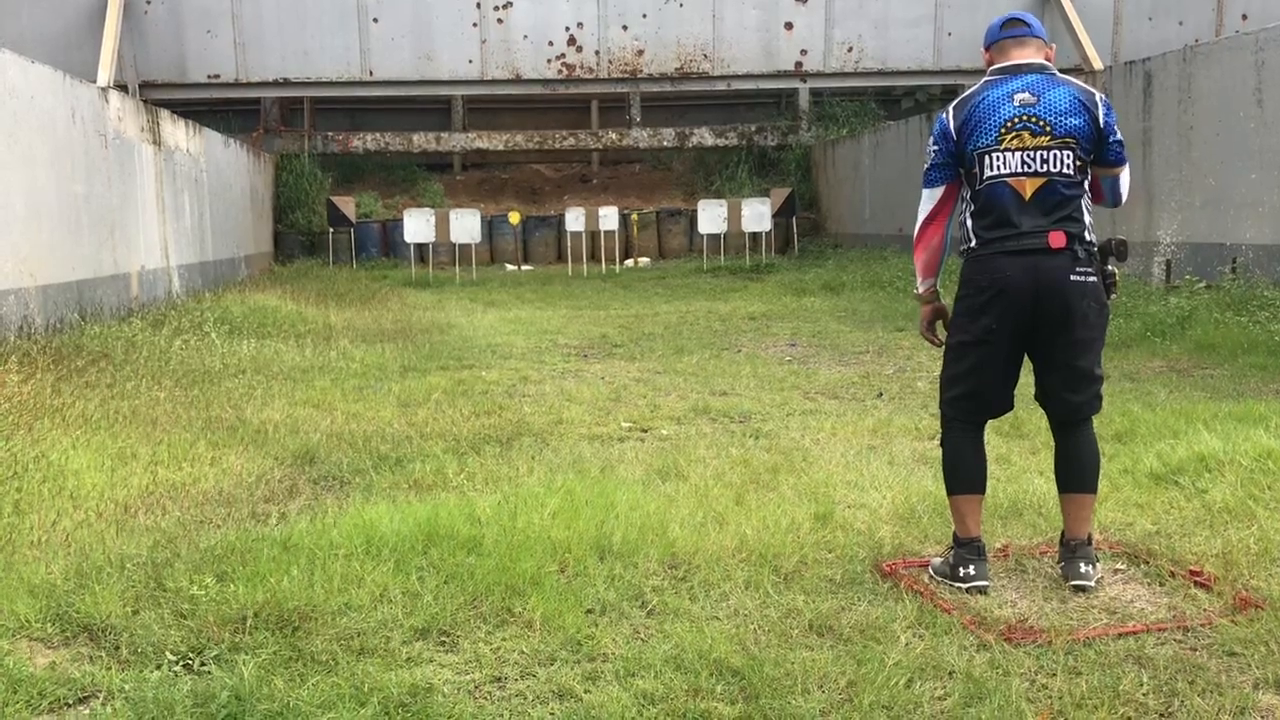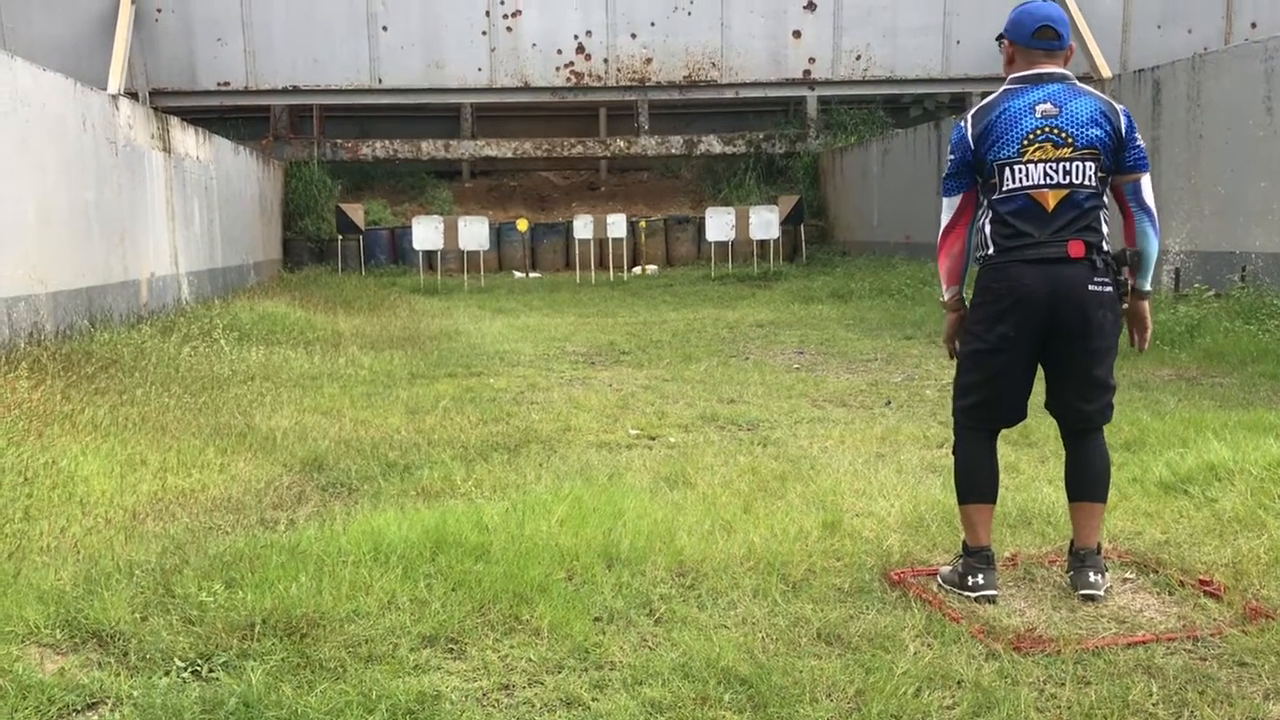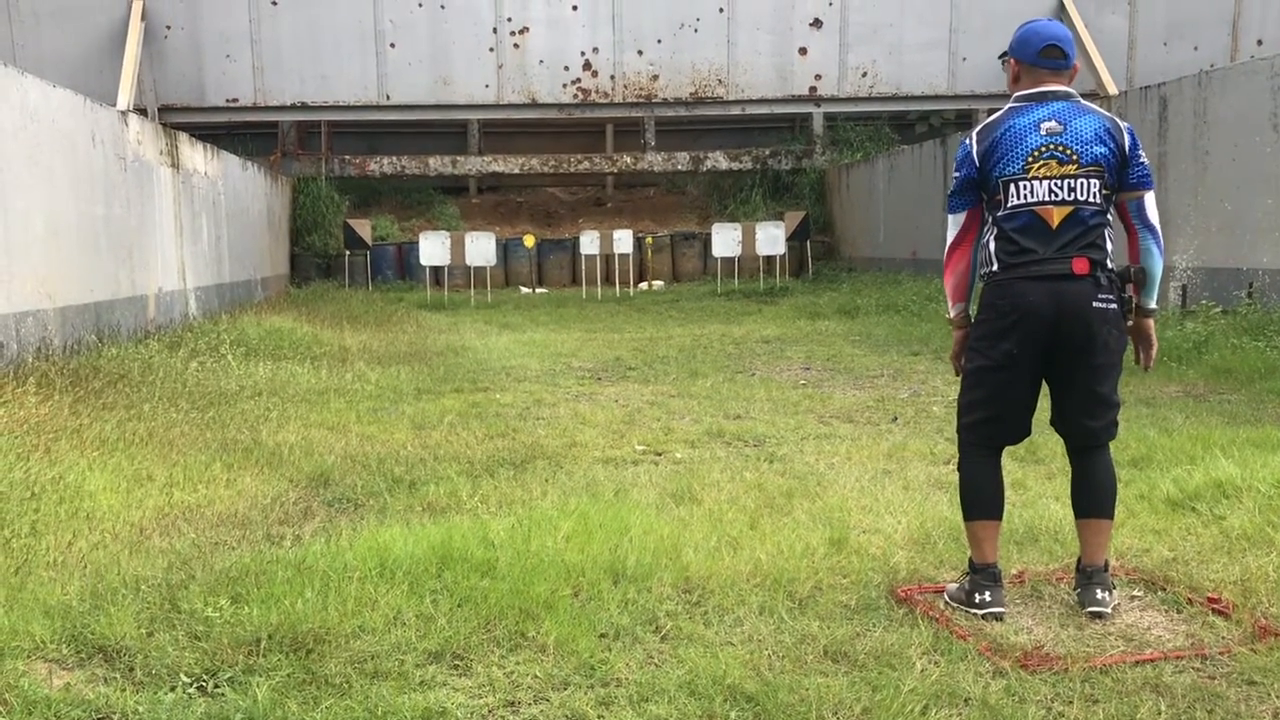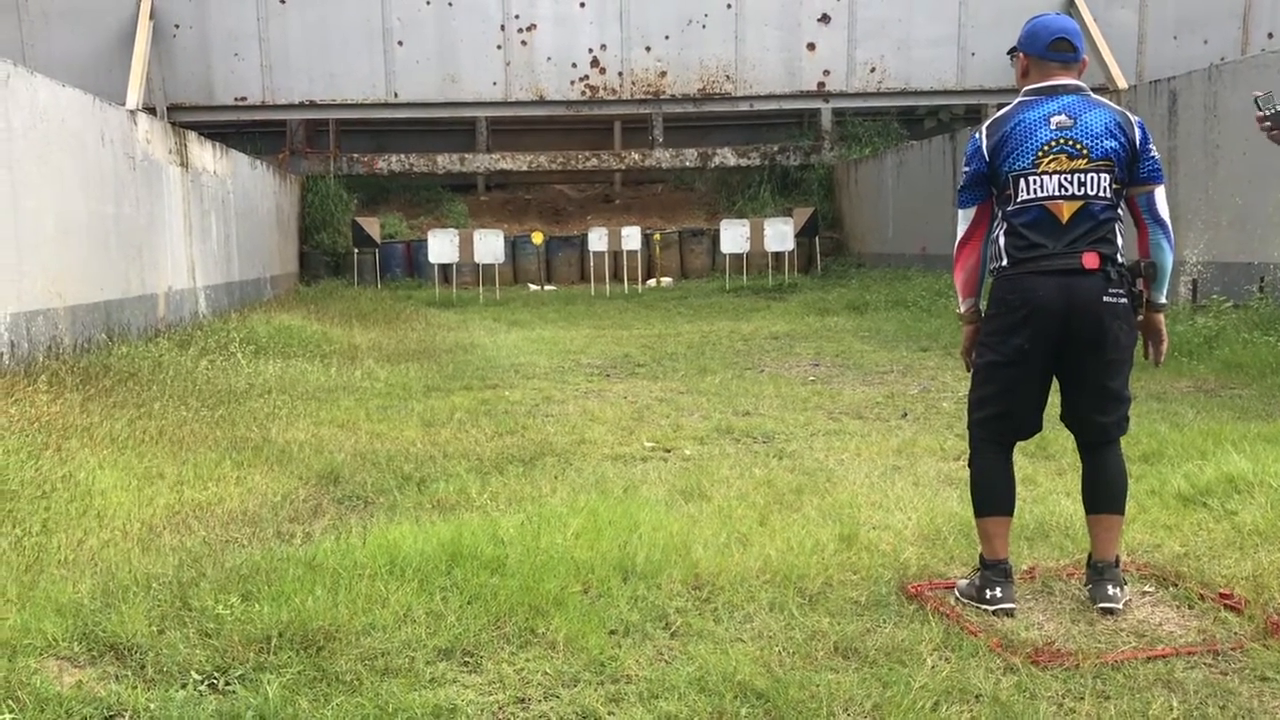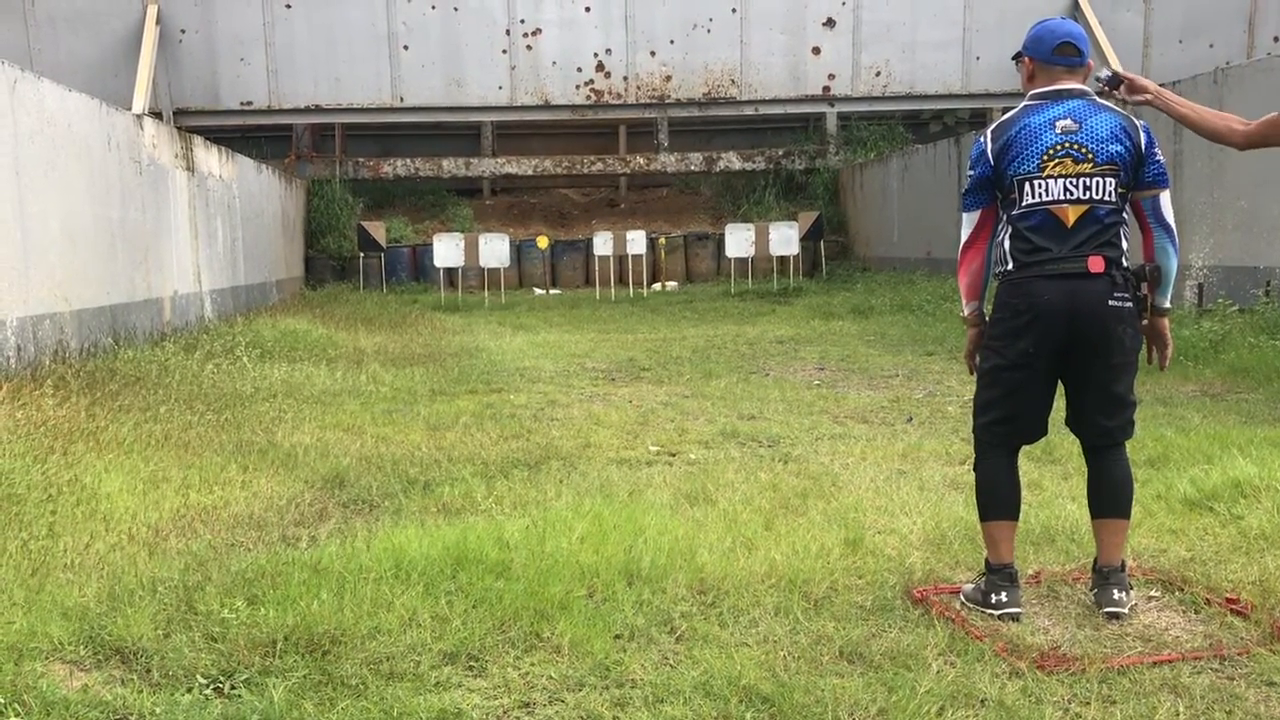
dt=1s
person 1, frame 1
left shoulder: (960, 112)
right shoulder: (1088, 102)
left elbow: (935, 210)
right elbow: (1114, 193)
left wrist: (927, 292)
left hip: (992, 277)
right hip: (1069, 274)
left knee: (962, 414)
right knee: (1073, 414)
left ankle: (968, 555)
right ankle: (1078, 554)
person 1, frame 2
left shoulder: (980, 119)
right shoulder: (1109, 114)
left elbow: (957, 221)
right elbow: (1140, 209)
left wrist: (953, 303)
right wrist: (1139, 292)
left hip: (1007, 286)
right hip: (1087, 285)
left knee: (976, 423)
right knee: (1085, 425)
left ankle: (977, 565)
right ankle: (1088, 564)
person 1, frame 3
left shoulder: (985, 137)
right shoulder: (1113, 131)
left elbow: (962, 237)
right elbow: (1144, 228)
left wrist: (960, 321)
right wrist: (1144, 310)
left hip: (1011, 303)
right hip: (1091, 301)
left knee: (980, 440)
right knee: (1091, 441)
left ankle: (984, 582)
right ankle: (1095, 581)
person 1, frame 4
left shoulder: (995, 131)
right shoulder: (1124, 125)
left elbow: (972, 232)
right elbow: (1155, 222)
left wrist: (970, 315)
right wrist: (1154, 305)
left hip: (1021, 297)
right hip: (1101, 296)
left knee: (992, 435)
right knee: (1102, 436)
left ankle: (995, 578)
right ankle: (1106, 577)
person 1, frame 5
left shoulder: (1000, 135)
right shoulder: (1129, 129)
left elbow: (976, 236)
right elbow: (1159, 226)
left wrist: (974, 319)
right wrist: (1159, 309)
left hip: (1024, 303)
right hip: (1106, 300)
left knee: (997, 440)
right knee: (1107, 440)
left ankle: (1000, 583)
right ankle: (1112, 581)
